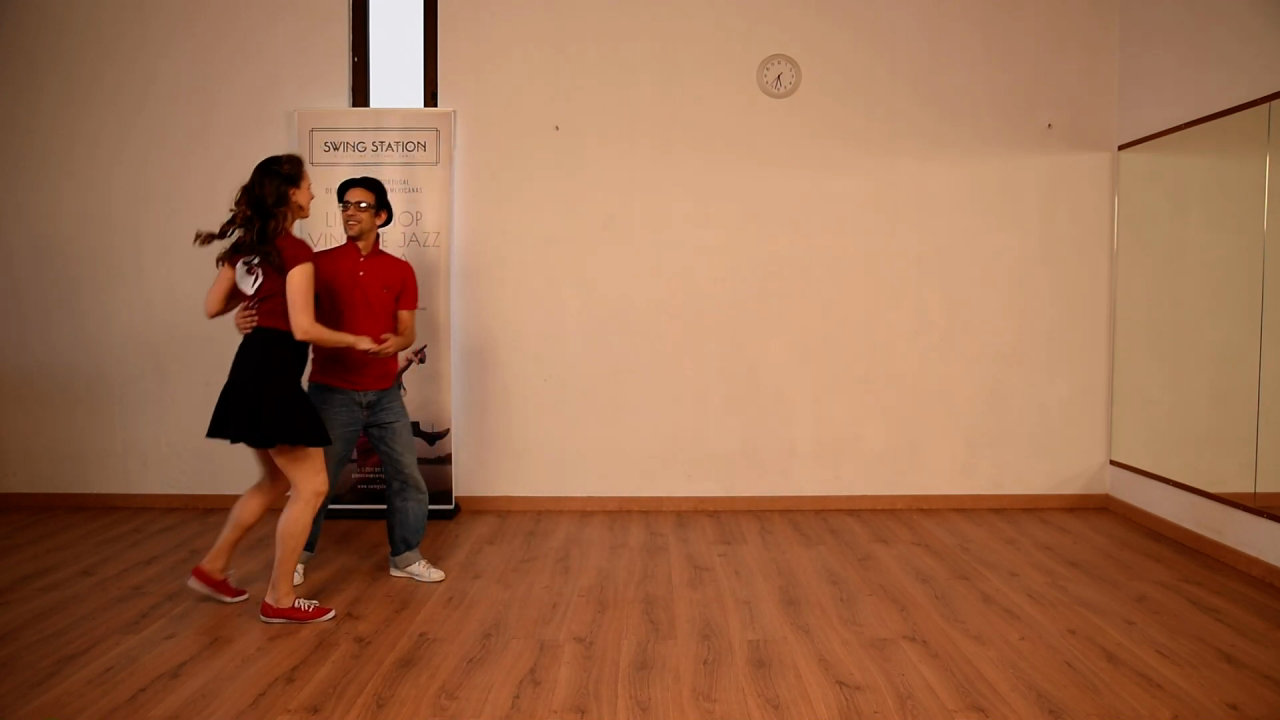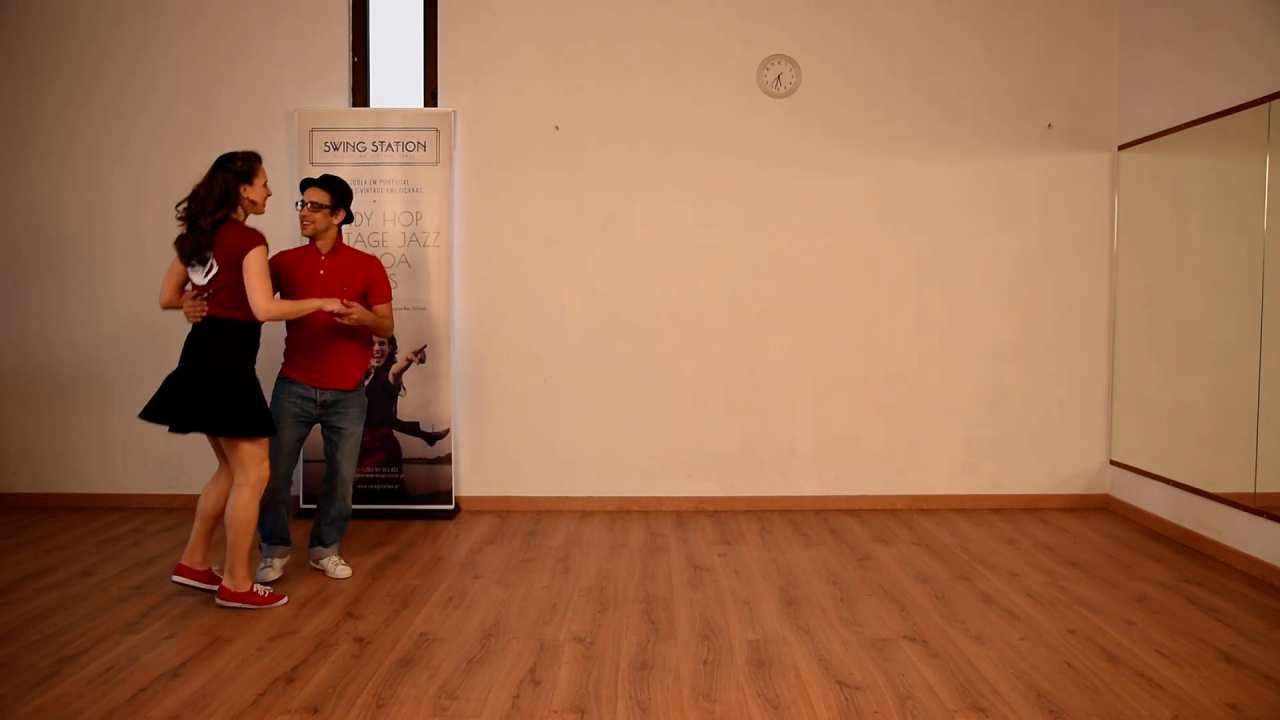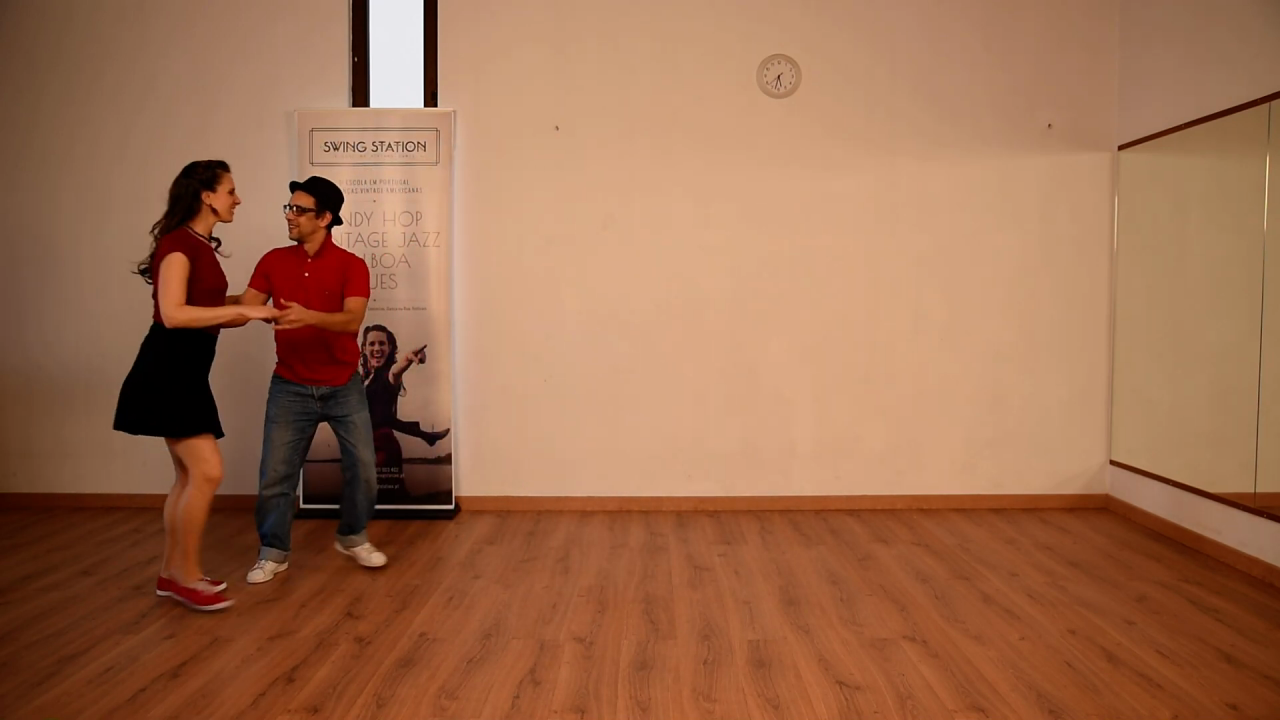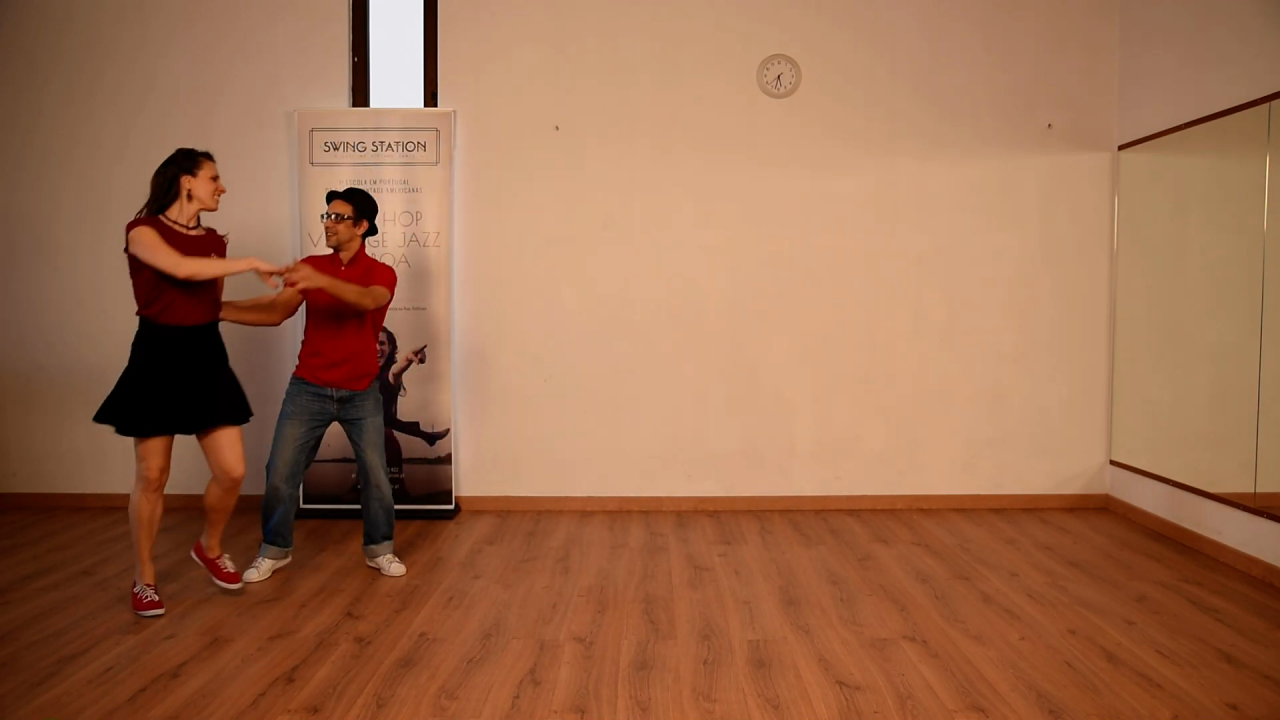
dt=0.4s
person 1, frame 1
left shoulder: (243, 244)
right shoulder: (295, 252)
left elbow: (214, 307)
right elbow: (303, 329)
right wrist: (355, 340)
left hip: (254, 368)
right hip: (273, 374)
left knee: (278, 480)
right knee: (310, 486)
left ankle: (212, 567)
right ankle: (280, 598)
person 1, frame 2
left shoulder: (193, 236)
right shoulder: (249, 240)
left elbow: (168, 298)
right elbow: (265, 309)
right wrist: (319, 303)
left hip: (203, 356)
right hip: (226, 361)
left knee: (233, 468)
right knee: (253, 474)
left ankle: (193, 561)
right ankle: (237, 584)
person 1, frame 3
left shoulder: (201, 246)
right shoulder: (178, 243)
right elbow: (172, 314)
left wrist: (248, 313)
right wrist: (241, 310)
left hip: (185, 370)
right hip: (166, 370)
left knee: (191, 474)
right knee: (207, 471)
left ankle: (173, 573)
right ankle: (187, 576)
person 1, frame 4
left shoulder: (214, 240)
right shoulder: (143, 230)
right elbow: (180, 268)
right wrist: (251, 263)
left hip: (208, 358)
right hip: (158, 358)
left knee: (232, 470)
right knee: (151, 478)
left ankle: (210, 547)
right ankle: (144, 577)
person 2, frame 1
left shoulder: (400, 271)
right shoulder: (319, 264)
left elbow: (406, 331)
left wrist: (397, 344)
right wrist: (251, 317)
left hip: (384, 394)
right hip: (333, 393)
left knee: (407, 475)
left ankle: (406, 557)
right ankle: (298, 556)
person 2, frame 2
left shoulder: (367, 266)
right shoulder: (284, 263)
left elbow: (386, 324)
left wrist: (363, 318)
right wrist: (203, 308)
left hip: (346, 393)
right hip: (294, 388)
left knee: (341, 478)
right knee: (274, 471)
left ankle: (325, 549)
right ankle: (274, 551)
person 2, frame 3
left shoulder: (351, 265)
right shoulder: (273, 262)
left elbow: (351, 320)
right elbow: (243, 310)
left wrist: (308, 317)
left hip: (343, 387)
right hip: (290, 388)
left knee: (363, 466)
right knee: (276, 474)
left ankle: (354, 537)
right ankle: (274, 553)
person 2, frame 4
left shoulder: (381, 273)
right shoulder: (311, 266)
left elbow: (370, 301)
right elbow: (276, 311)
left wrist: (322, 281)
right wrist: (218, 310)
left hip: (360, 394)
right hip: (308, 389)
left knee: (375, 475)
right knee: (281, 472)
left ankle: (380, 549)
right ankle: (275, 549)
